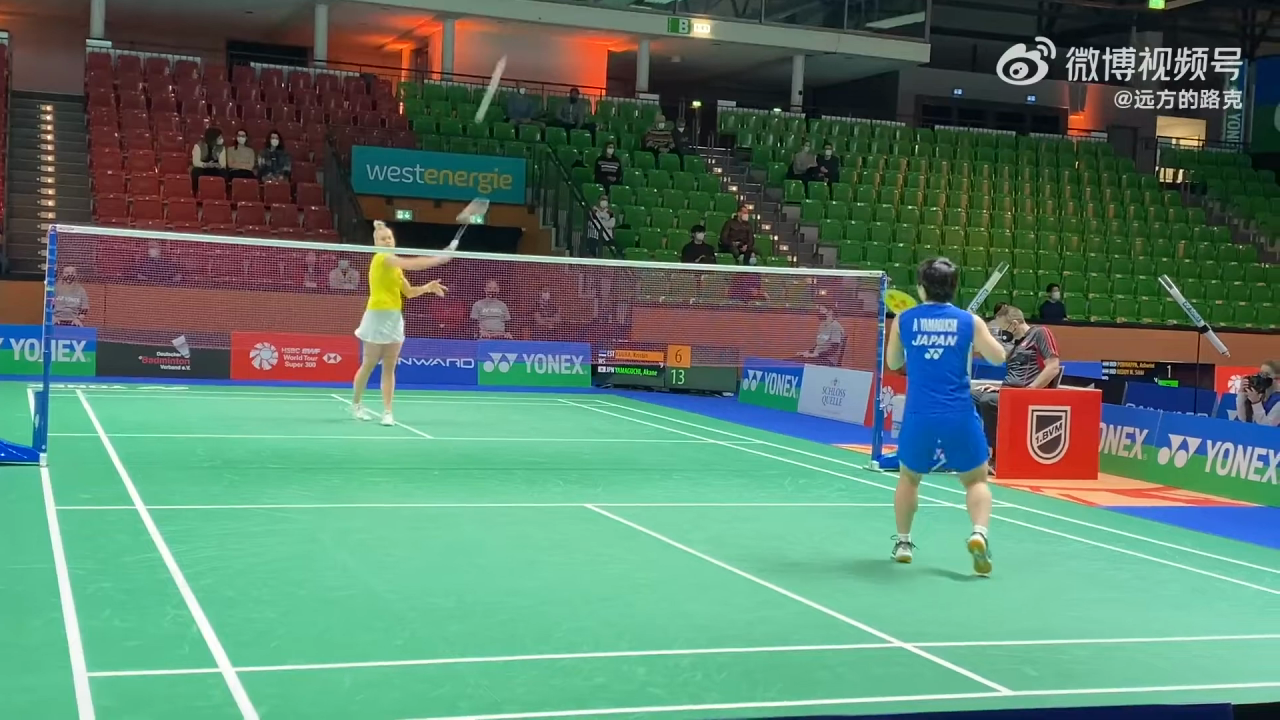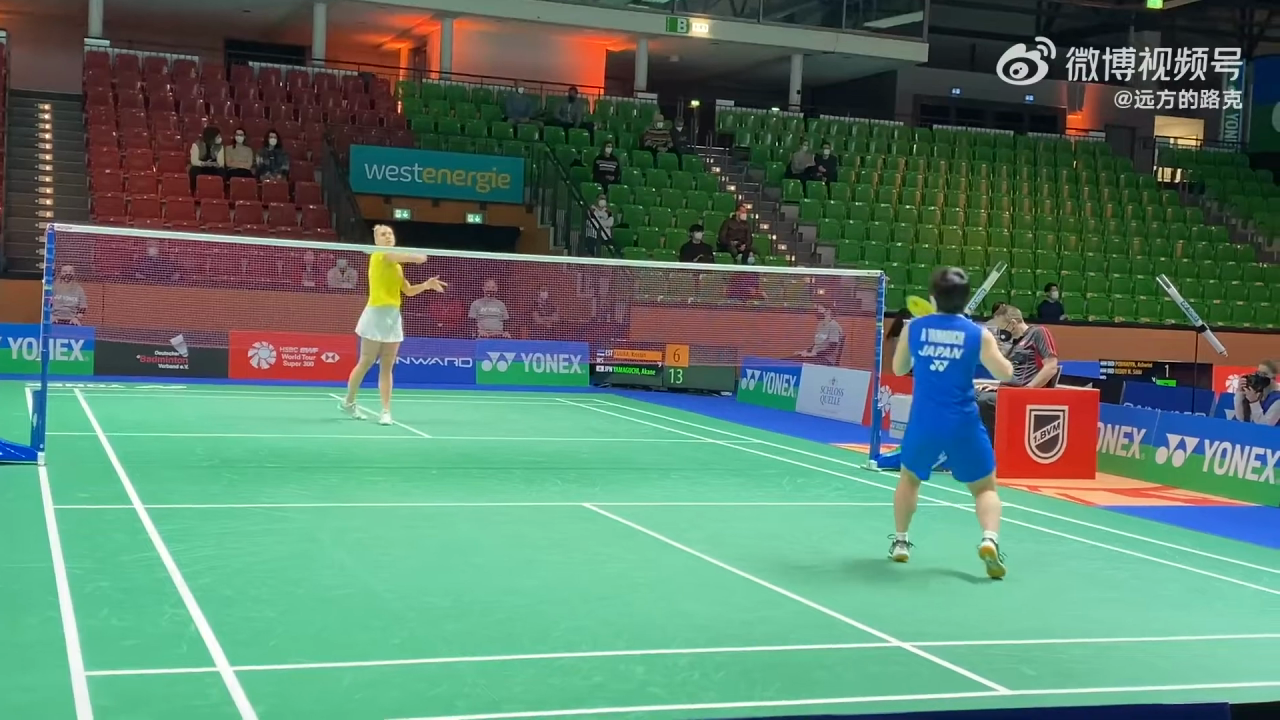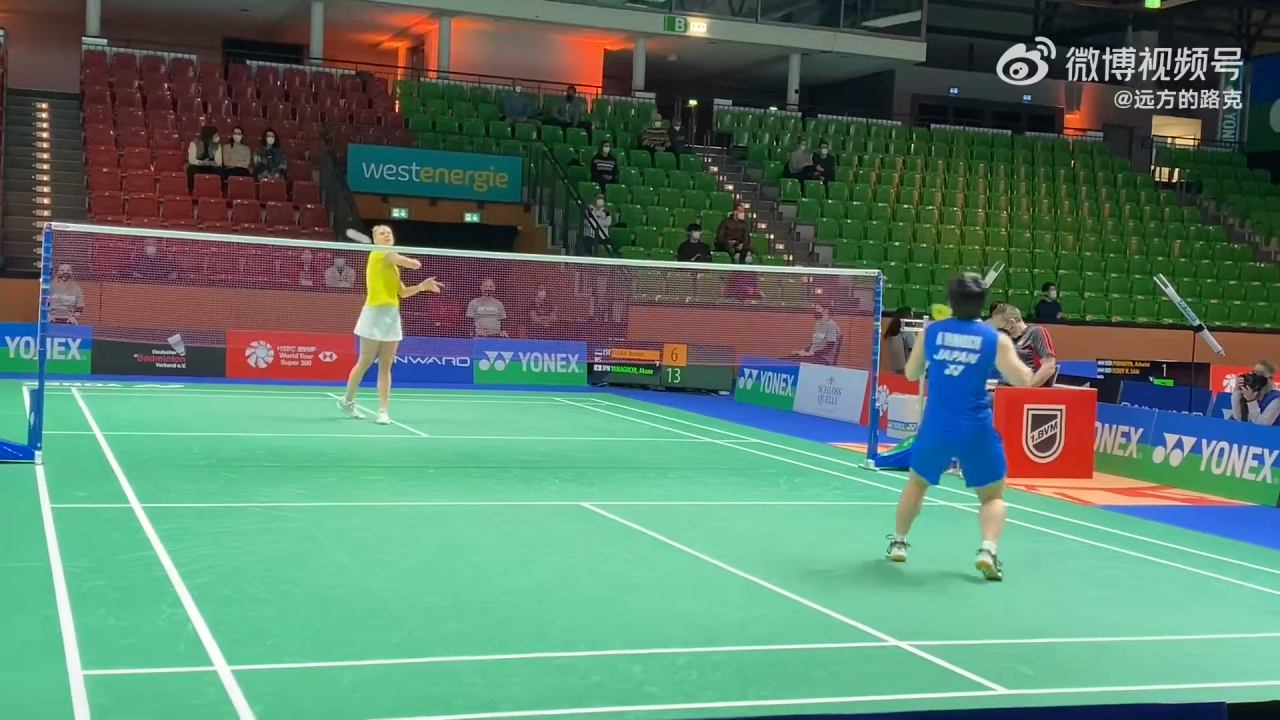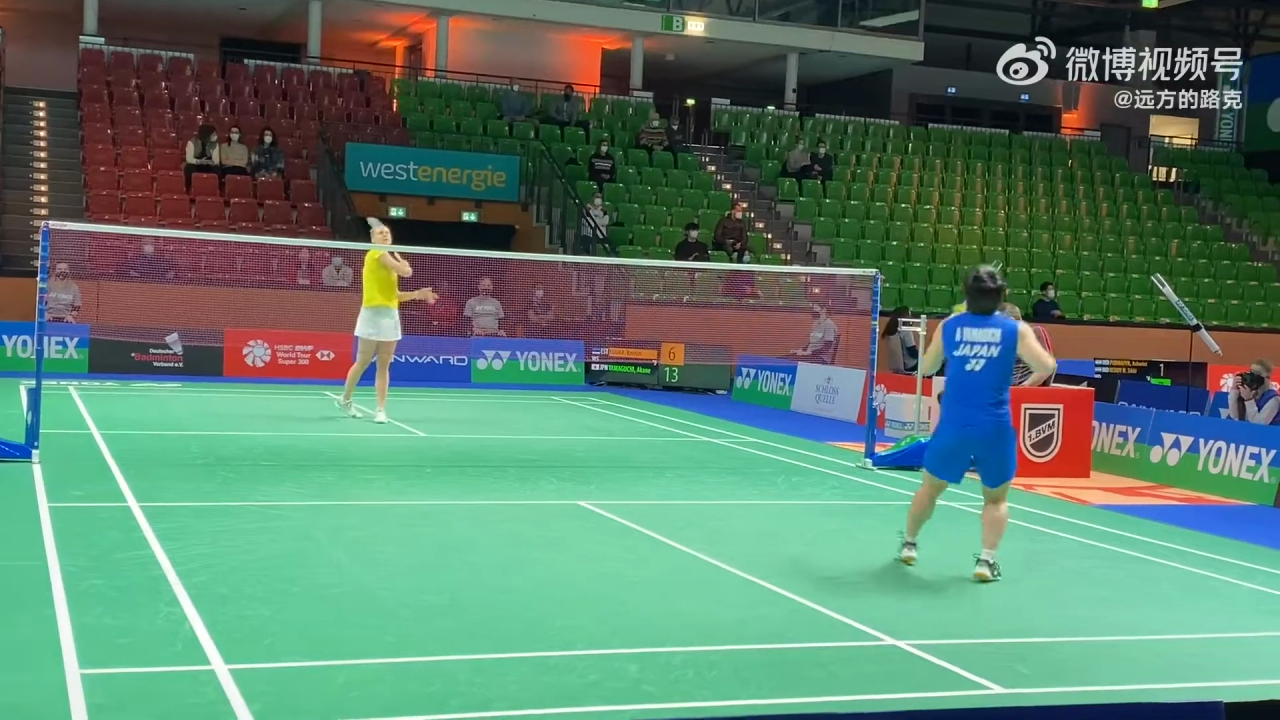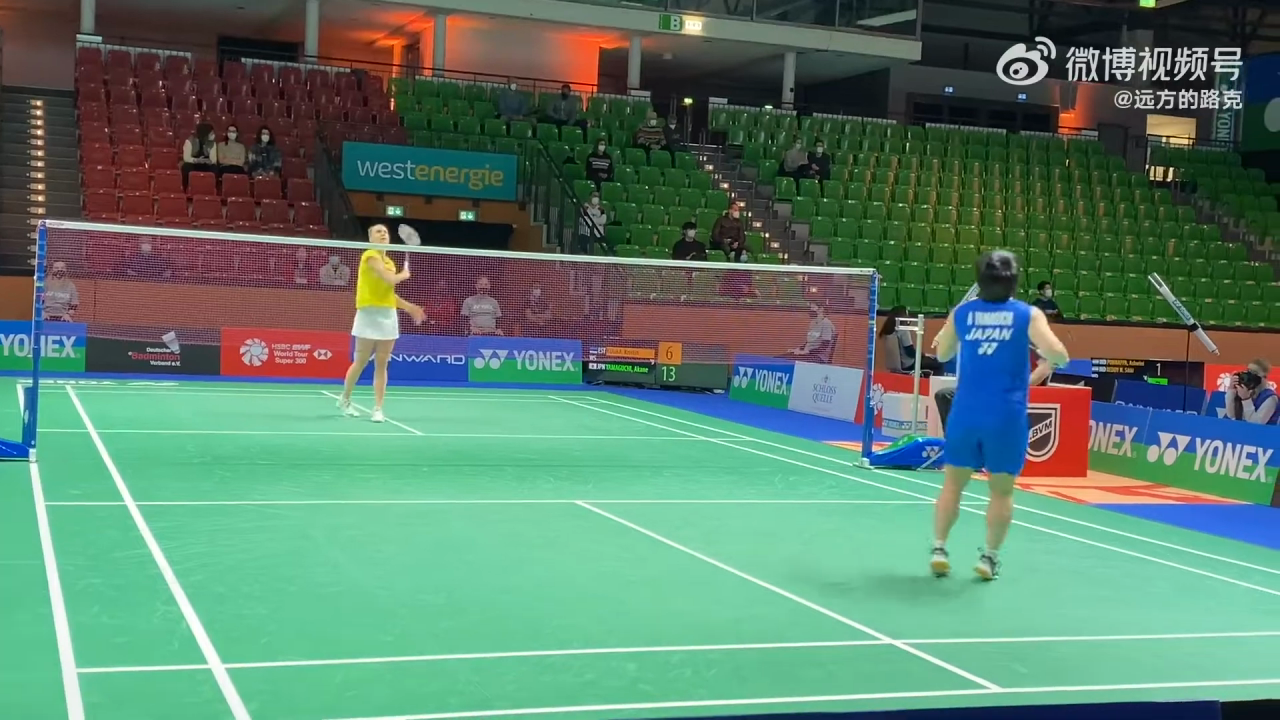
dt=0.1s
person 1, frame 1
left shoulder: (905, 319)
right shoulder: (969, 321)
left elbow: (893, 363)
right elbow: (998, 356)
right wrist: (977, 340)
left hip: (919, 413)
right hip: (958, 414)
left knee: (909, 478)
right knee: (977, 480)
left ankle: (903, 542)
right ankle: (978, 534)
person 1, frame 2
left shoulder: (914, 327)
right shoulder: (977, 333)
left elbow: (899, 369)
right elbow: (1005, 373)
right wrist: (990, 350)
left hip: (923, 422)
right hip: (963, 424)
left knee: (909, 479)
right knee: (986, 489)
left ankle: (900, 541)
right ankle: (989, 540)
person 1, frame 3
left shoulder: (931, 331)
right shoulder: (995, 338)
left elbow: (911, 374)
right elbow: (1021, 380)
right wrist: (1026, 372)
left hip: (935, 428)
right hip: (976, 430)
left knee: (916, 485)
right knee: (993, 497)
left ankle: (898, 542)
right ankle: (987, 552)
person 1, frame 4
left shoulder: (948, 326)
right shoulder: (1015, 329)
left elbow: (926, 368)
right elbow: (1045, 367)
right wrist: (1048, 364)
left hip: (954, 424)
right hip: (995, 426)
left knee: (931, 487)
right knee: (996, 499)
left ankle: (909, 543)
right ankle: (986, 559)
person 1, frame 5
left shoulder: (961, 312)
right shoulder: (1028, 315)
left elbow: (942, 352)
right elbow: (1054, 352)
right wrist: (1059, 359)
left hip: (966, 412)
right hip: (1007, 416)
left knee: (953, 483)
right knee: (1002, 491)
left ankle: (939, 549)
right ankle: (988, 556)
person 2, frame 1
left shoulder: (397, 265)
right shoulder: (382, 258)
left elbow: (409, 292)
right elbow: (412, 264)
left wrist: (429, 286)
right wrist: (436, 260)
left hip: (394, 318)
right hip: (378, 317)
left knee: (389, 367)
right knee: (369, 365)
left ankle: (387, 412)
right ankle: (356, 403)
person 2, frame 2
left shoulder: (395, 265)
right shoulder: (383, 254)
left elbow: (408, 291)
right elbow: (419, 258)
left wrist: (427, 284)
right wrist: (419, 256)
left hip: (393, 316)
right hip: (377, 314)
left knee: (387, 366)
right knee: (366, 362)
left ankle: (385, 412)
right ankle: (348, 402)
person 2, frame 3
left shoulder: (390, 261)
right shoulder: (379, 254)
left elbow: (403, 292)
right elbow: (415, 264)
left wrist: (423, 285)
right wrist: (405, 260)
left hip: (392, 314)
right hip: (376, 313)
left knee: (386, 365)
right knee: (365, 362)
left ankle: (383, 411)
right ankle: (347, 400)
person 2, frame 4
left shoulder: (389, 263)
right shoulder: (375, 255)
right elbow: (406, 271)
left wrist: (418, 294)
right wrist: (402, 262)
left hip: (390, 315)
right hip: (374, 314)
left knee: (384, 365)
right knee: (363, 362)
left ankle: (381, 410)
right ankle: (345, 399)
person 2, frame 5
left shoulder: (389, 262)
right shoulder: (370, 256)
right elbow: (389, 280)
left wrist: (409, 307)
right wrist: (404, 275)
left hip: (389, 315)
right hip: (369, 313)
left knee: (382, 363)
right knee: (360, 361)
left ankle: (378, 408)
right ankle: (345, 399)
